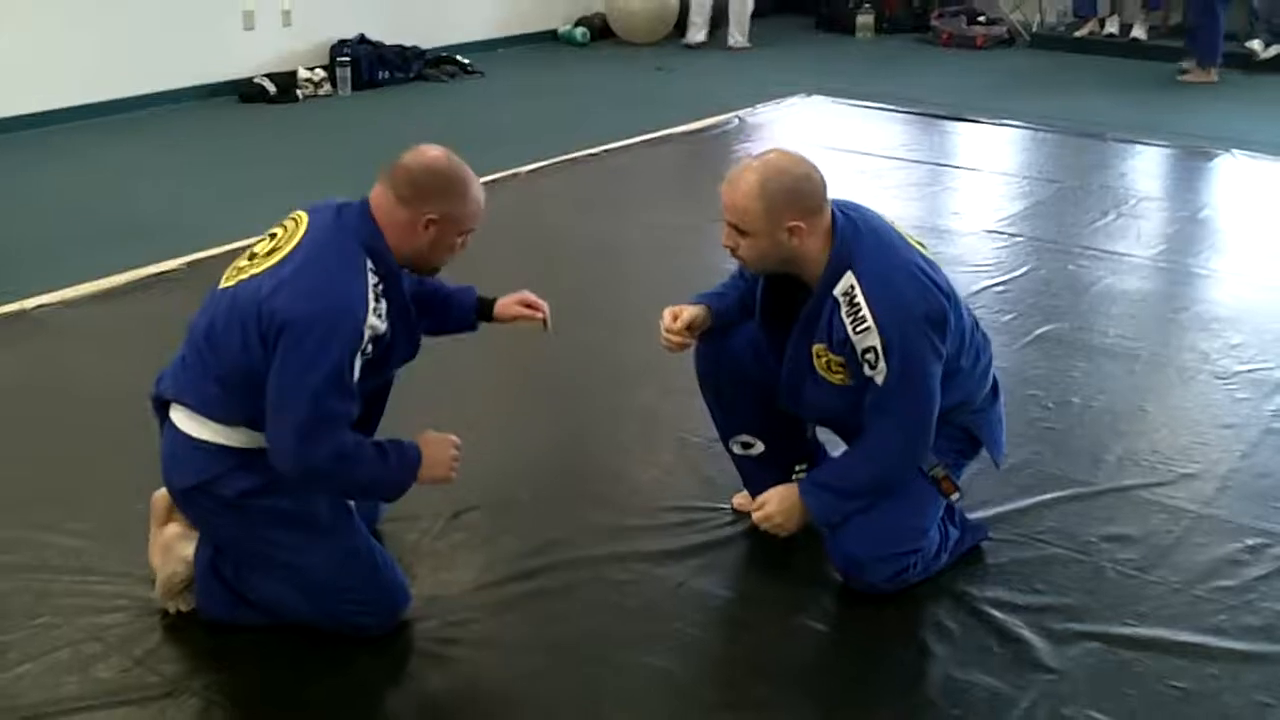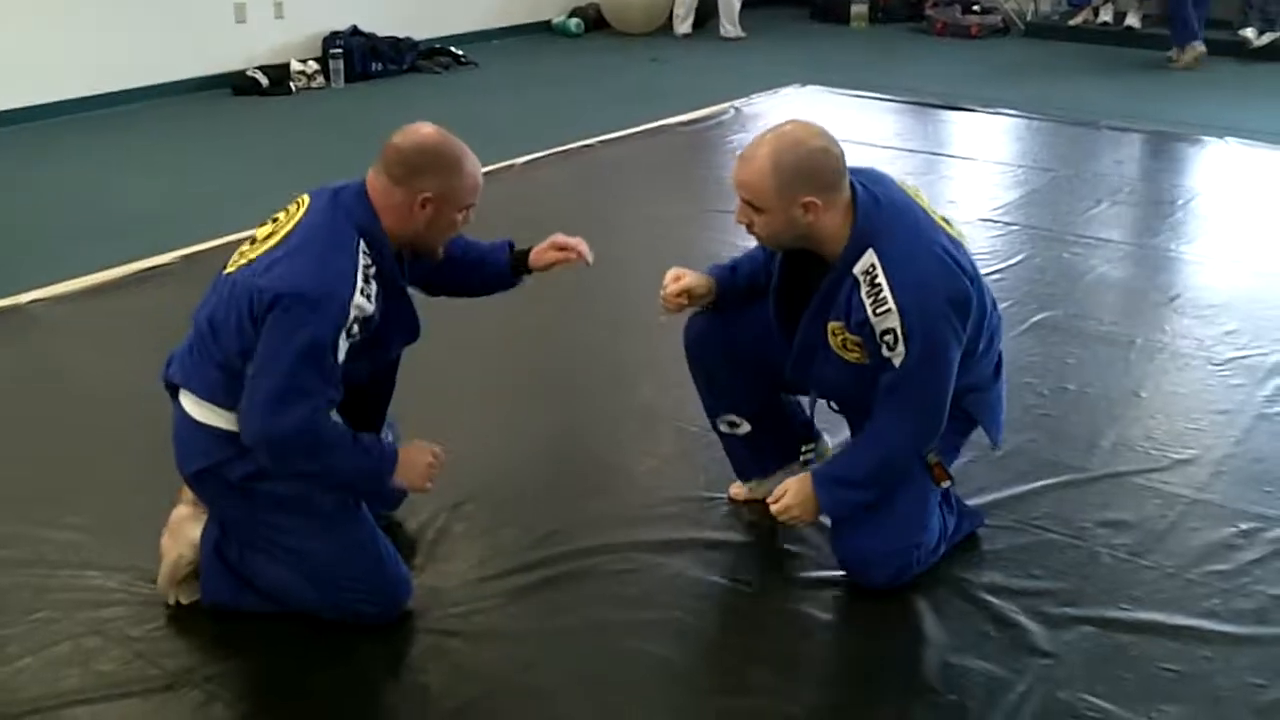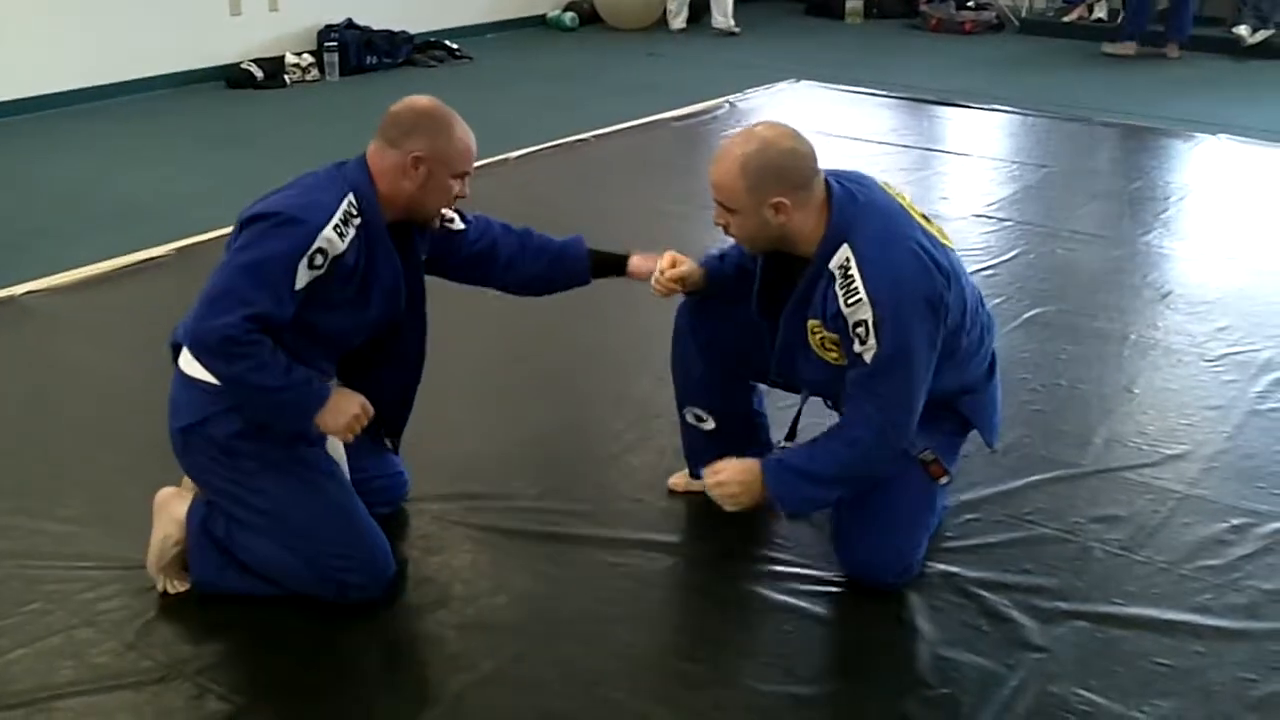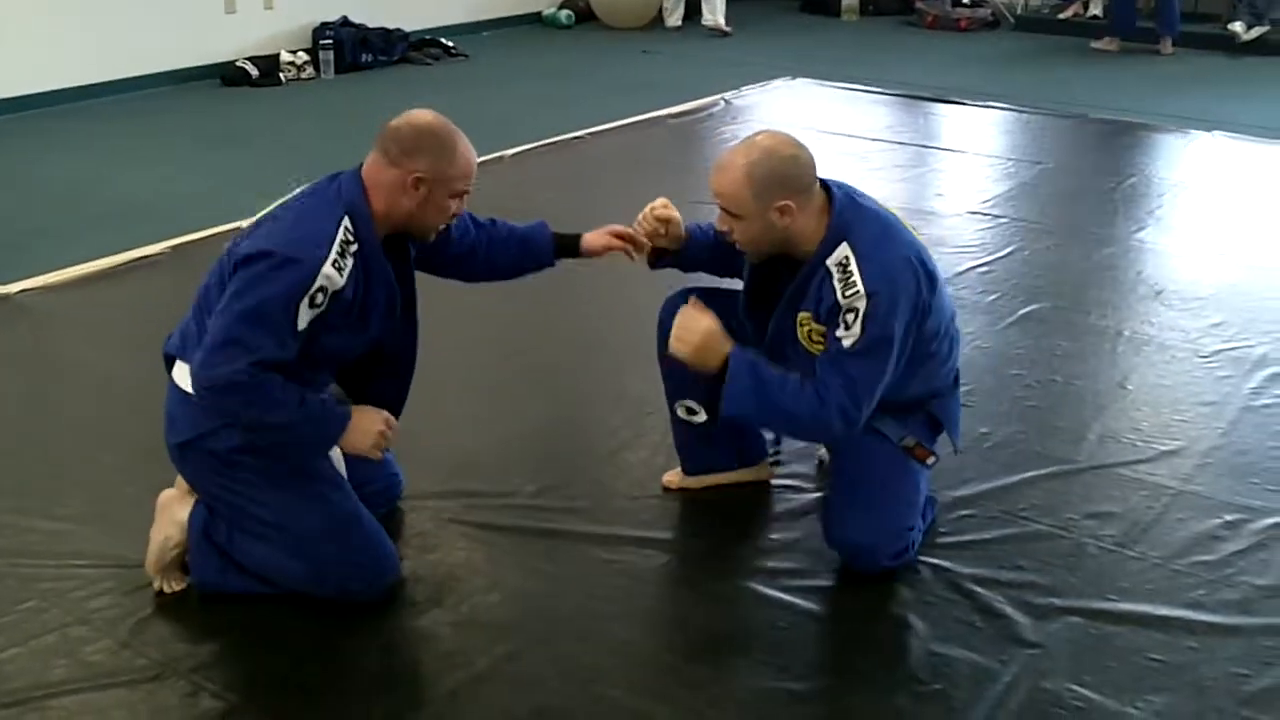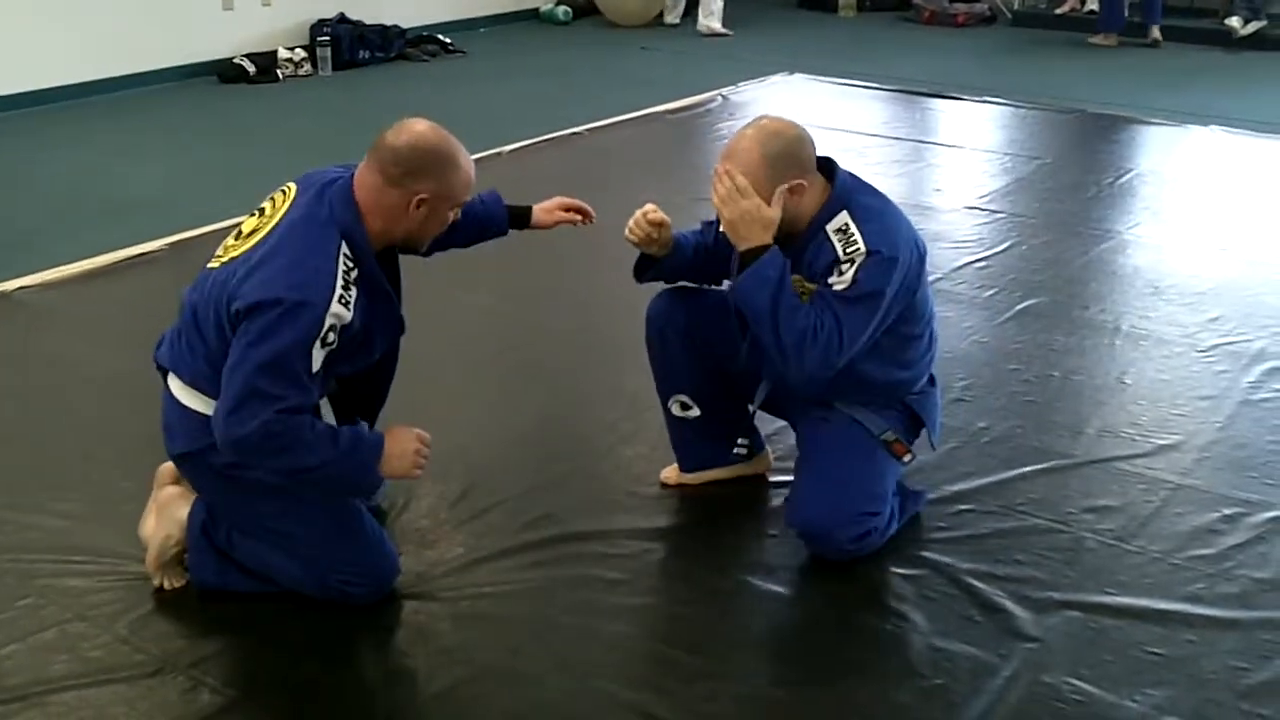
dt=0.3s
person 1, frame 1
left shoulder: (340, 223)
right shoulder: (335, 306)
left elbow: (400, 287)
right elbow: (310, 451)
left wrist: (485, 309)
right wrist: (412, 462)
left hip: (254, 426)
right hip: (228, 461)
left knee: (358, 513)
right knee: (374, 604)
left ankle: (194, 507)
right ankle: (199, 564)
person 1, frame 2
left shoulder: (348, 206)
right shoulder: (324, 287)
left elbow: (429, 261)
right elbow: (281, 430)
left wrist: (522, 261)
right wrist: (388, 462)
left hip: (260, 409)
right hip: (243, 443)
left knee: (379, 492)
right knee: (378, 594)
left ankle: (228, 502)
right ankle: (207, 546)
person 1, frame 3
left shoulder: (407, 214)
right shoulder: (306, 225)
left elbow: (498, 252)
right elbow: (216, 331)
left wrist: (619, 265)
right wrist: (316, 402)
left hip: (292, 399)
right hip: (231, 413)
left knee: (384, 490)
right knee: (361, 575)
left ankle: (232, 489)
right ankle: (193, 527)
person 1, frame 4
left shoulder: (384, 216)
right shoulder: (303, 255)
left elbow: (467, 244)
right elbow: (225, 377)
left wrist: (574, 244)
right wrist: (336, 425)
left hip: (280, 406)
right hip: (227, 423)
left knee: (379, 490)
right knee: (365, 572)
left ankle: (226, 489)
right ankle: (194, 528)
person 1, frame 5
left shoulder: (338, 190)
right shoulder: (306, 290)
left elbow: (424, 226)
right elbow: (255, 427)
left wrist: (522, 215)
right wrist: (373, 452)
left hip: (256, 394)
right hip: (226, 428)
left knee: (360, 479)
right knee: (365, 575)
left ankle: (199, 480)
right ankle: (194, 524)
person 2, frame 1
left shoulder: (891, 303)
right shoulder: (814, 229)
left elbow: (898, 441)
right elbow: (754, 285)
left wrist: (810, 500)
right wrist: (705, 313)
left hip: (928, 423)
left knee: (864, 559)
right knee: (721, 351)
left ankle: (948, 528)
right ankle: (790, 475)
person 2, frame 2
left shoulder: (914, 285)
right shoulder: (836, 192)
left elbow: (909, 424)
right elbow: (779, 261)
left wrist: (824, 490)
right wrist: (713, 285)
left hip: (929, 398)
left knee: (871, 558)
right knee: (712, 334)
left ankle: (943, 512)
right ankle: (785, 457)
person 2, frame 3
left shoulder: (888, 280)
right shoulder: (817, 197)
left elbow: (877, 431)
right elbow: (766, 260)
left wrist: (769, 478)
right wrist: (704, 275)
left hip: (922, 399)
left knee: (875, 561)
right knee: (702, 319)
left ankle: (916, 490)
right ankle: (715, 466)
person 2, frame 4
left shoulder: (880, 276)
right shoulder: (802, 206)
left elbow: (833, 414)
right elbow: (736, 251)
left wrist: (725, 361)
right wrist: (680, 239)
left hip: (888, 403)
left knee: (867, 544)
right knee: (683, 320)
left ankle: (896, 487)
right ankle: (736, 458)
person 2, frame 5
left shoulder: (877, 243)
right shoulder: (761, 198)
left elbow: (808, 358)
right elbow: (714, 253)
left wrist: (756, 251)
right wrist: (666, 245)
left hip: (865, 399)
left knee: (825, 526)
right knee: (673, 313)
left ankle: (884, 493)
right ankle: (729, 454)
